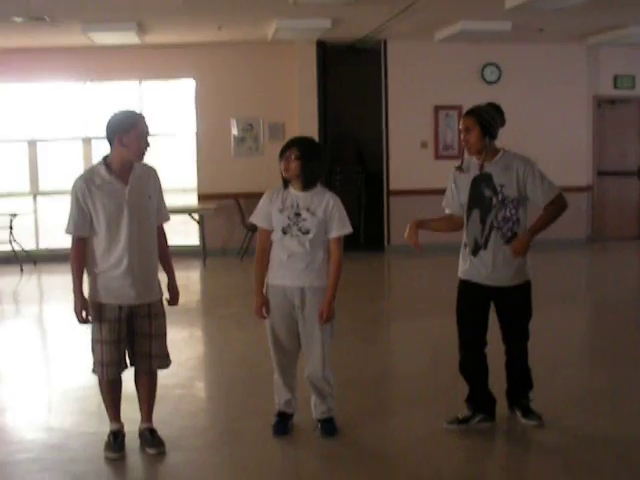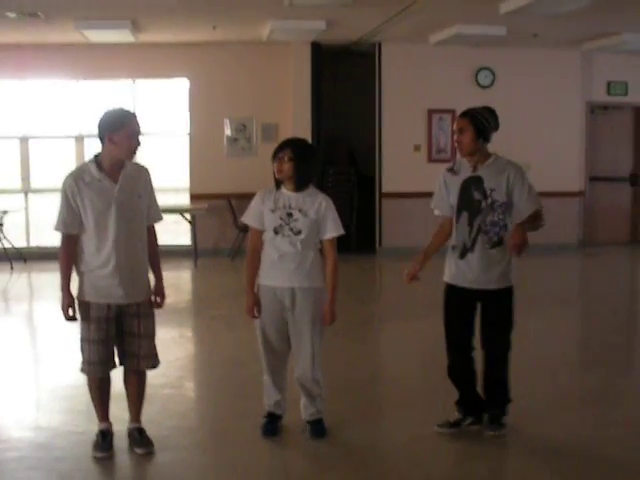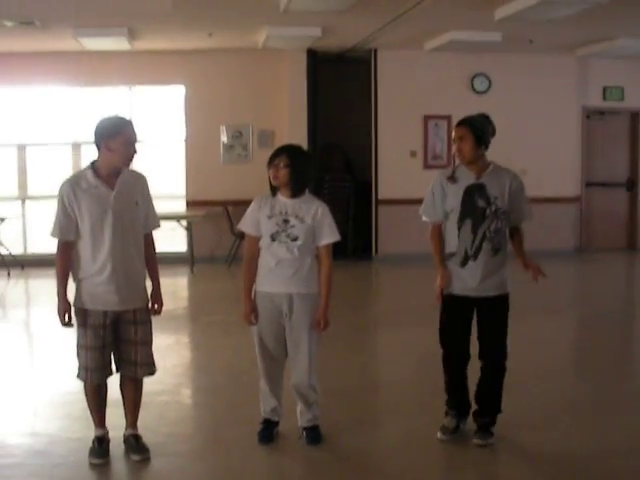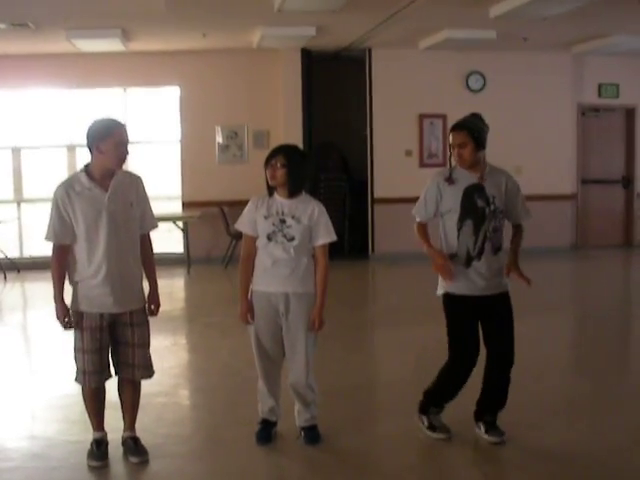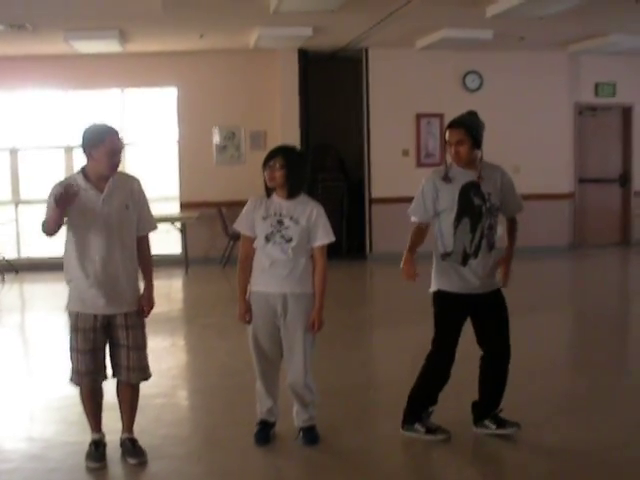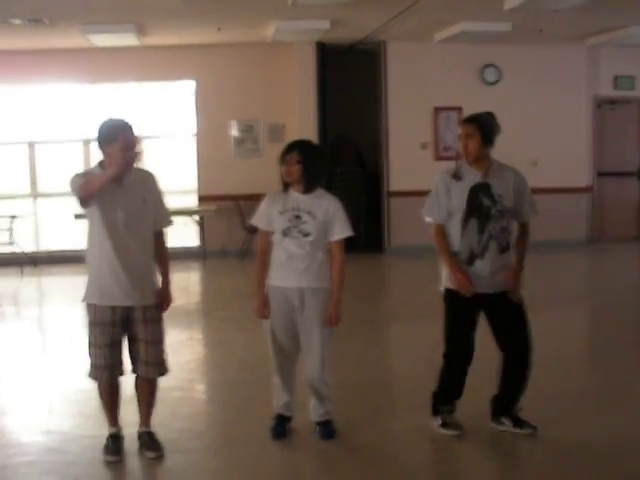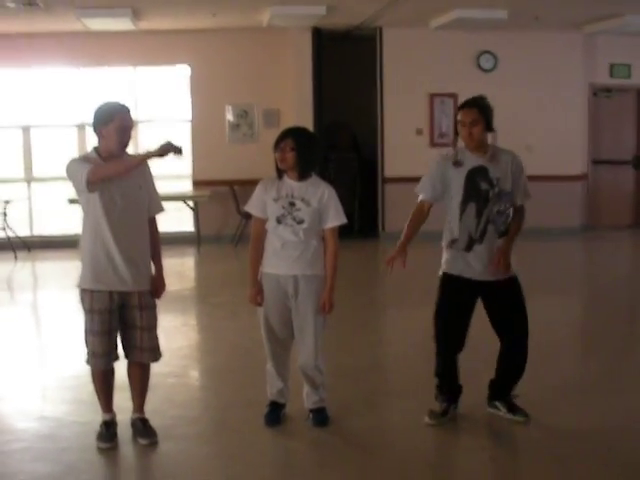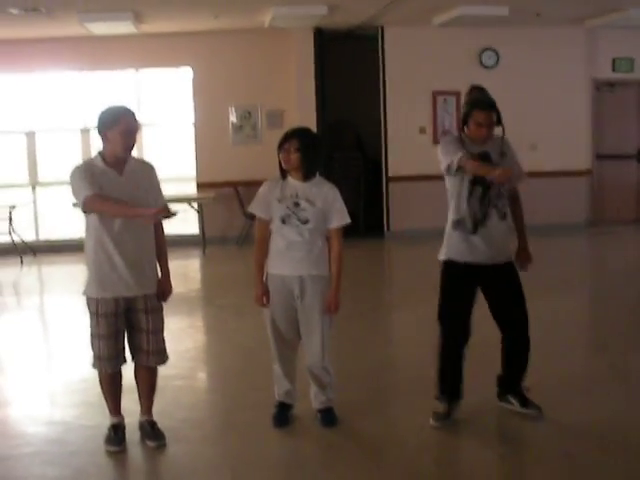
dt=0.4s
person 1, frame 1
left shoulder: (149, 177)
right shoulder: (86, 184)
right elbow: (79, 243)
left wrist: (171, 277)
right wrist: (79, 293)
left hip: (147, 291)
right hip: (108, 294)
left knee: (148, 362)
right knee: (108, 366)
left ankle: (147, 426)
right ankle: (115, 429)
person 1, frame 2
left shoulder: (141, 177)
right shoulder: (77, 182)
left elbow: (149, 232)
right elbow: (69, 240)
left wrist: (158, 279)
right wrist: (65, 290)
left hip: (136, 289)
right hip: (96, 292)
left knee: (137, 361)
right knee: (97, 365)
left ankle: (136, 426)
right ankle: (104, 428)
person 1, frame 3
left shoulder: (138, 183)
right shoulder: (73, 188)
left elbow: (146, 239)
right elbow: (65, 246)
left wrist: (155, 286)
right wrist: (62, 295)
left hip: (133, 296)
right hip: (93, 298)
left knee: (134, 369)
right knee: (93, 371)
left ankle: (132, 432)
right ankle: (100, 435)
person 1, frame 4
left shoulder: (133, 185)
right shoulder: (67, 191)
left elbow: (144, 240)
right elbow: (60, 250)
left wrist: (154, 287)
right wrist: (59, 300)
left hip: (131, 299)
right hip: (89, 301)
left knee: (132, 371)
right knee: (91, 375)
left ankle: (130, 435)
right ankle: (98, 437)
person 1, frame 5
left shoulder: (131, 186)
right shoulder: (66, 189)
left elbow: (142, 240)
right elbow: (49, 230)
left wrist: (149, 288)
right wrist: (59, 209)
left hip: (126, 299)
right hip: (85, 301)
left knee: (131, 372)
right knee: (88, 375)
left ankle: (128, 436)
right ankle: (97, 438)
person 1, frame 6
left shoulder: (146, 181)
right shoulder: (87, 180)
left elbow: (157, 235)
right elbow: (84, 194)
left wrist: (165, 283)
right wrist: (114, 169)
left hip: (144, 291)
right hip: (104, 294)
left knee: (149, 366)
right knee: (105, 369)
left ankle: (145, 429)
right ankle: (114, 432)
person 1, frame 7
left shoulder: (140, 169)
right shoulder: (80, 167)
left elbow: (150, 221)
right elbow: (103, 174)
left wrist: (158, 270)
right wrist: (152, 155)
left hip: (138, 277)
right hip: (99, 278)
left knee: (141, 352)
right knee: (100, 355)
left ankle: (139, 416)
right ankle: (108, 418)
person 1, frame 8
left shoulder: (146, 171)
right shoulder: (84, 173)
left elbow: (156, 227)
right elbow: (97, 204)
left wrist: (165, 273)
right wrist: (143, 211)
left hip: (144, 281)
right hip: (104, 284)
left knee: (148, 355)
right knee: (107, 359)
left ankle: (147, 419)
right ankle: (116, 422)
person 2, frame 1
left shoulder: (519, 166)
right shoulder: (461, 173)
left elbow: (558, 203)
right elbow: (455, 220)
left wrist: (528, 234)
right wrist: (419, 223)
left hip: (512, 275)
right hip: (472, 275)
left knee: (516, 343)
right knee: (470, 347)
left ankle: (519, 400)
right ankle: (480, 407)
person 2, frame 2
left shoulder: (509, 172)
right shoulder: (451, 175)
left elbow: (536, 216)
right elbow: (447, 226)
left wrist: (520, 227)
right wrist: (422, 260)
left hip: (496, 279)
right hip: (458, 278)
left knee: (496, 348)
right knee: (457, 350)
left ankle: (495, 410)
right ankle: (470, 409)
person 2, frame 3
left shoulder: (508, 181)
right shoulder: (446, 181)
left elbow: (514, 227)
right elbow: (436, 229)
left wrist: (523, 258)
right wrist: (441, 270)
left hip: (494, 286)
right hip: (456, 285)
left knee: (493, 356)
right knee: (453, 354)
left ankle: (485, 418)
right ankle: (456, 411)
person 2, frame 4
left shoulder: (503, 181)
right shoulder: (442, 182)
left elbow: (517, 224)
right elbow: (421, 224)
left wrist: (513, 259)
right wrist: (434, 253)
left hip: (495, 286)
right hip: (458, 286)
left knee: (502, 355)
right knee: (464, 355)
left ankle: (487, 416)
right ankle: (430, 407)
person 2, frame 5
left shoulder: (498, 177)
right shoulder: (437, 181)
left elbow: (510, 218)
right elbow: (421, 224)
left wrist: (509, 255)
right wrist: (409, 254)
left hip: (488, 284)
right hip: (450, 285)
left knee: (498, 351)
right knee: (442, 353)
left ankle: (486, 414)
right ankle: (415, 416)
person 2, frame 6
left shoulder: (512, 178)
right shoulder: (449, 180)
left elbow: (523, 226)
right elbow: (439, 230)
left wrist: (517, 267)
right wrist: (453, 269)
left hip: (502, 283)
right hip: (462, 284)
left knee: (518, 349)
right knee: (458, 352)
left ankle: (504, 411)
right ankle: (442, 409)
person 2, frame 7
left shoulder: (509, 162)
right shoulder: (446, 165)
left elbow: (519, 210)
right elbow: (424, 206)
left wrist: (507, 246)
right wrist: (403, 244)
left hip: (499, 271)
right hip: (457, 270)
left knee: (516, 338)
right knee: (447, 339)
left ankle: (500, 396)
right ankle: (447, 397)
person 2, frame 8
left shoulder: (503, 148)
right shoulder: (451, 146)
left elbow: (513, 195)
right elbow: (467, 163)
left wrist: (523, 241)
right wrist: (490, 170)
left hip: (500, 257)
right hip: (459, 256)
left knee: (517, 326)
right knee: (453, 331)
left ankle: (510, 390)
right ankle: (447, 397)
person 3, frame 1
left shoulder: (328, 202)
right shoulder: (272, 200)
left elbow: (336, 254)
right elbow: (262, 249)
left wrist: (330, 298)
right wrist: (259, 292)
left hip: (314, 289)
right hip: (279, 288)
left knee: (318, 357)
right knee: (282, 355)
left ankle: (324, 411)
right ankle: (285, 409)
person 3, frame 2
left shoulder: (320, 203)
right shoulder: (264, 200)
left elbow: (330, 255)
right elbow: (254, 249)
left wrist: (330, 300)
right wrist: (250, 291)
left hip: (307, 290)
right hip: (269, 288)
left knee: (307, 358)
right knee: (272, 355)
left ankle: (313, 413)
right ankle: (274, 410)
person 3, frame 3
left shoulder: (316, 209)
right shoulder: (260, 207)
left elbow: (325, 260)
right elbow: (251, 256)
left wrist: (324, 306)
right wrist: (247, 298)
left hip: (303, 295)
right hip: (267, 295)
left knee: (304, 364)
right knee: (269, 361)
left ankle: (309, 419)
right ankle: (270, 417)
person 3, frame 4
left shoulder: (313, 209)
right shoulder: (257, 206)
left elbow: (321, 260)
right elbow: (247, 255)
left wrist: (319, 305)
right wrist: (243, 298)
left hip: (300, 296)
right hip: (263, 294)
left knee: (301, 364)
right knee: (266, 361)
left ankle: (307, 420)
right ankle: (268, 417)
person 3, frame 5
left shoulder: (311, 210)
right shoulder: (255, 207)
left elbow: (319, 261)
right elbow: (245, 256)
left wrist: (318, 306)
right wrist: (242, 298)
left hip: (298, 296)
right hip: (261, 295)
left knee: (299, 365)
right knee: (265, 362)
left ankle: (306, 420)
right ankle: (266, 418)
person 3, frame 6
left shoulder: (328, 204)
right shoulder: (273, 202)
left elbow: (337, 256)
right elbow: (263, 250)
left wrist: (335, 301)
right wrist: (260, 293)
left hip: (315, 290)
right hip: (279, 289)
left knee: (316, 360)
right knee: (282, 356)
left ankle: (323, 414)
right ankle: (283, 412)
person 3, frame 7
left shoulder: (323, 192)
right shoulder: (267, 189)
left elbow: (331, 243)
right elbow: (257, 237)
left wrist: (329, 288)
right wrist: (253, 281)
left hip: (309, 278)
right hip: (273, 277)
left knee: (310, 348)
right knee: (275, 344)
left ankle: (316, 401)
right ankle: (276, 399)
person 3, frame 8
left shoulder: (327, 192)
right shoulder: (271, 189)
left elbow: (335, 243)
right elbow: (261, 239)
left wrist: (334, 288)
right wrist: (258, 282)
left hip: (314, 278)
right hip: (278, 278)
left knee: (317, 348)
right knee: (282, 345)
left ankle: (324, 401)
right ankle: (284, 400)
